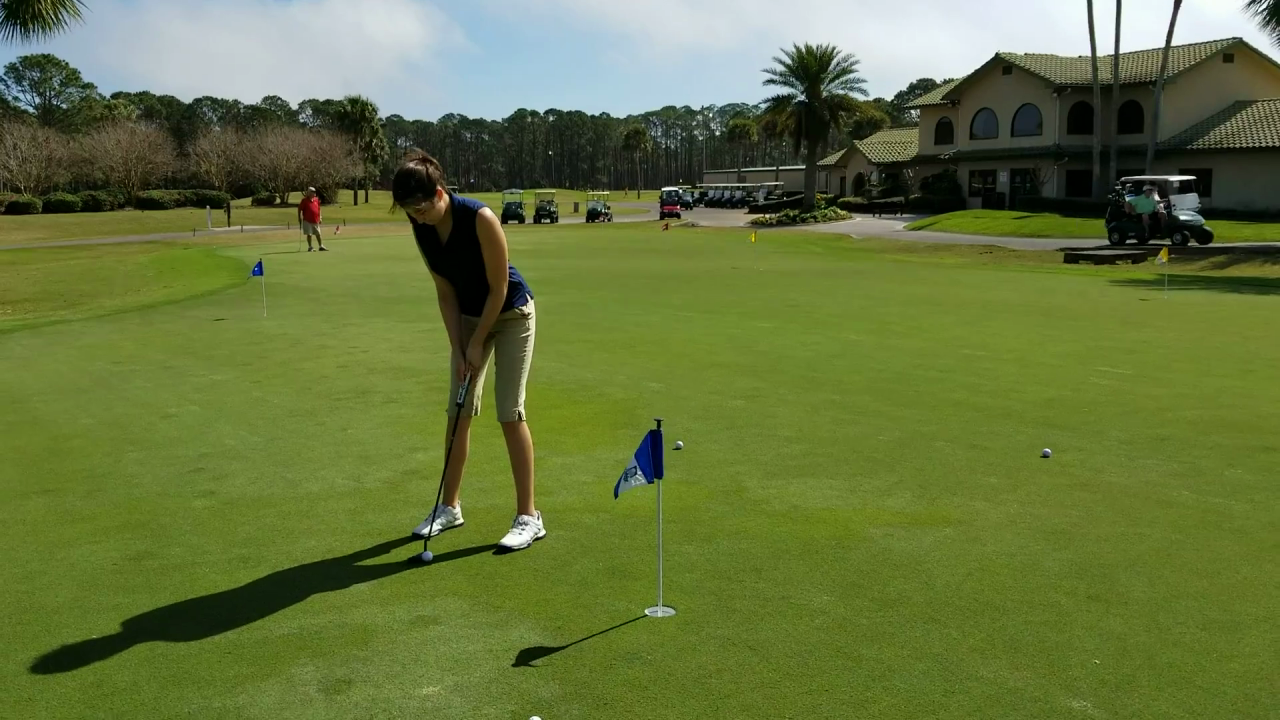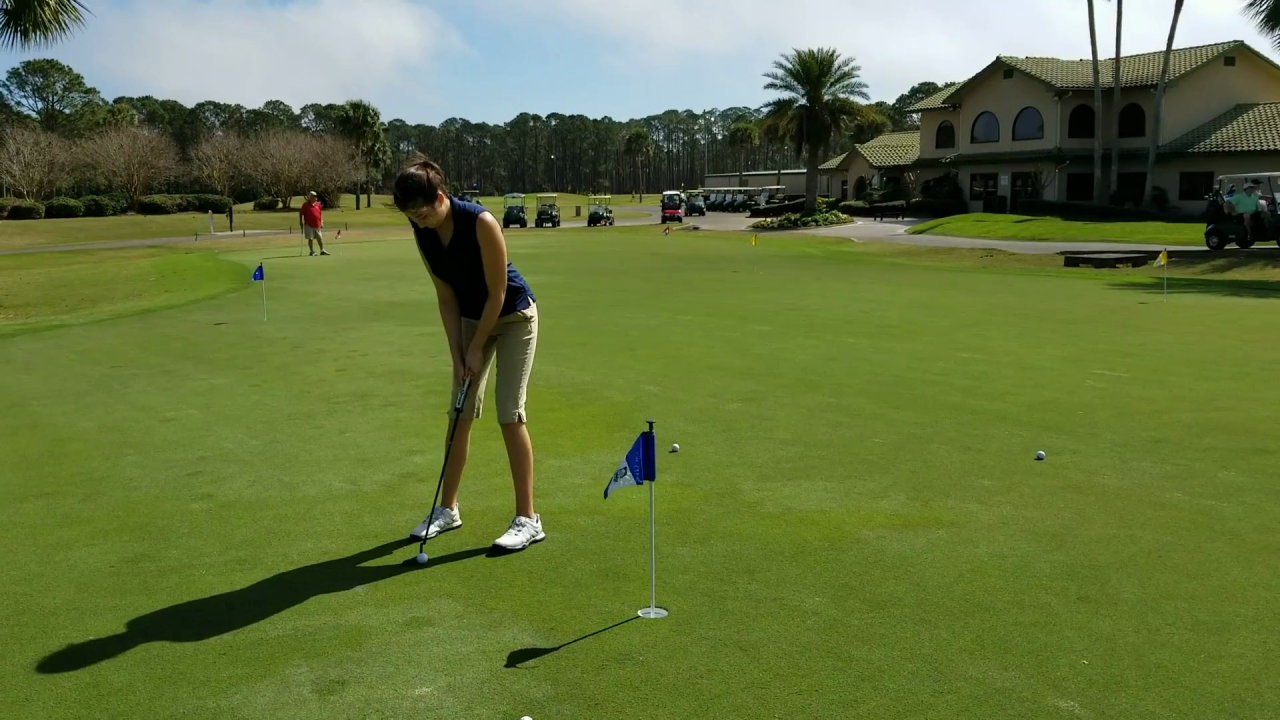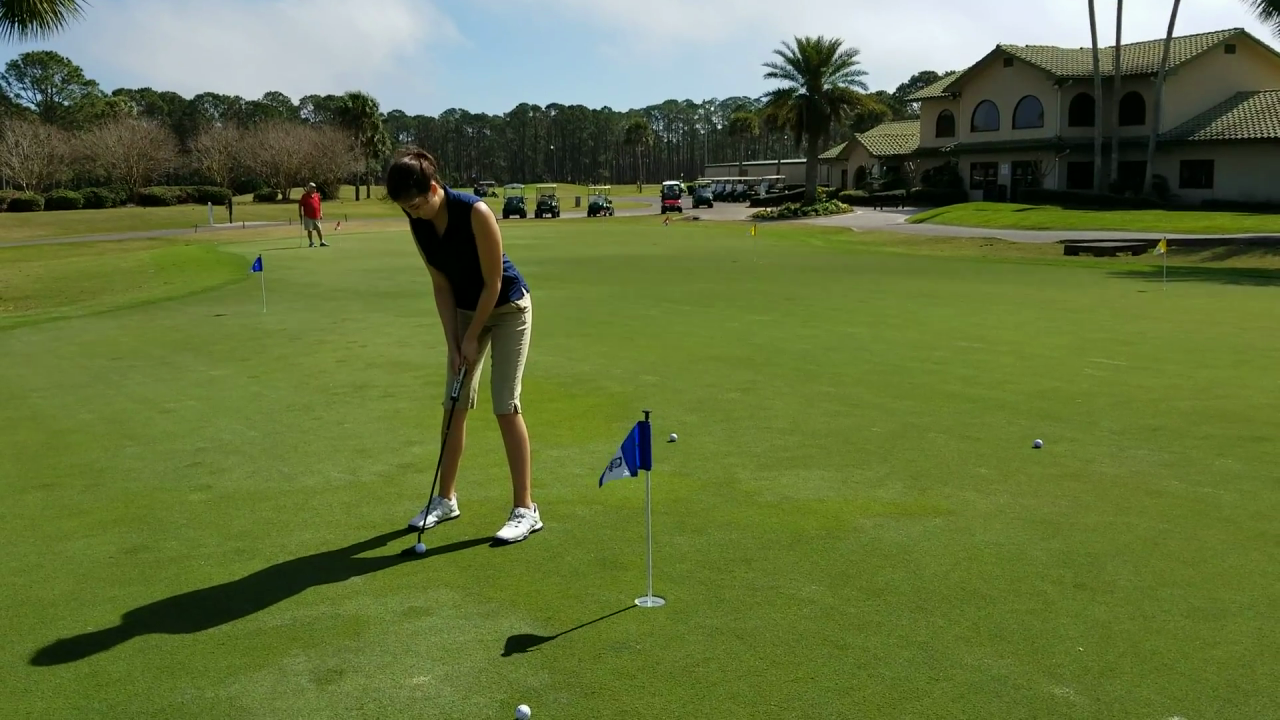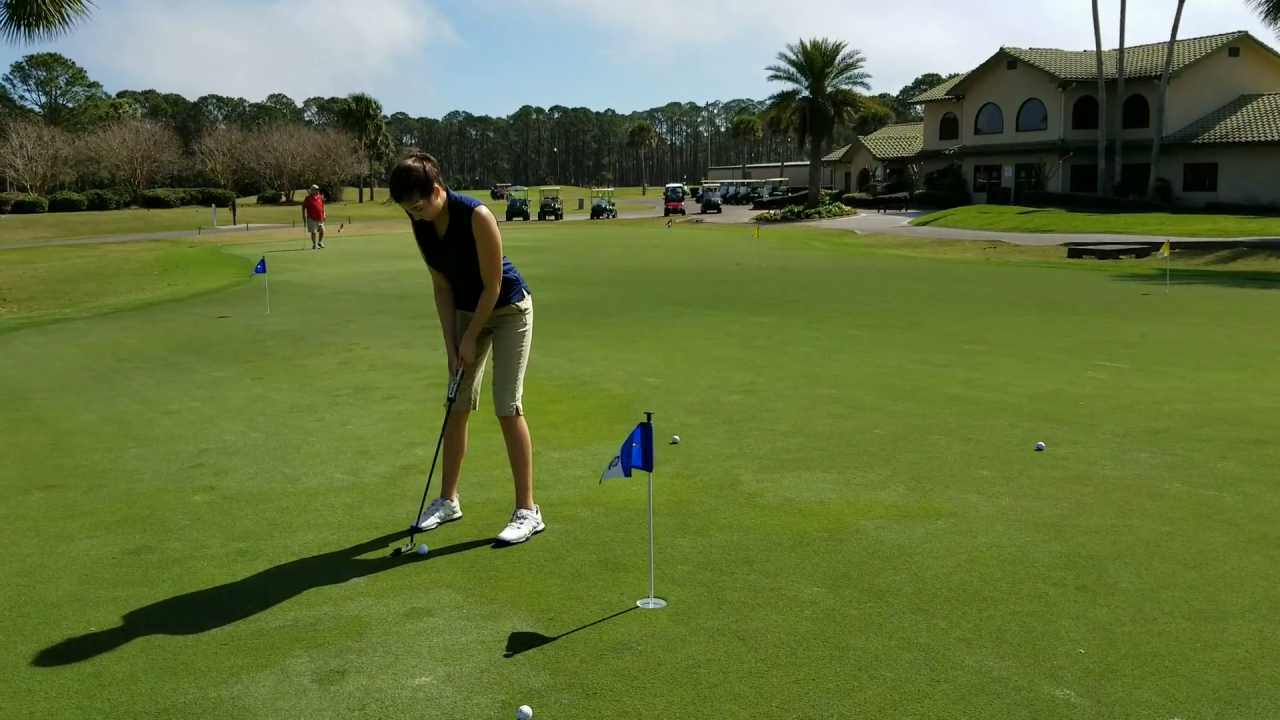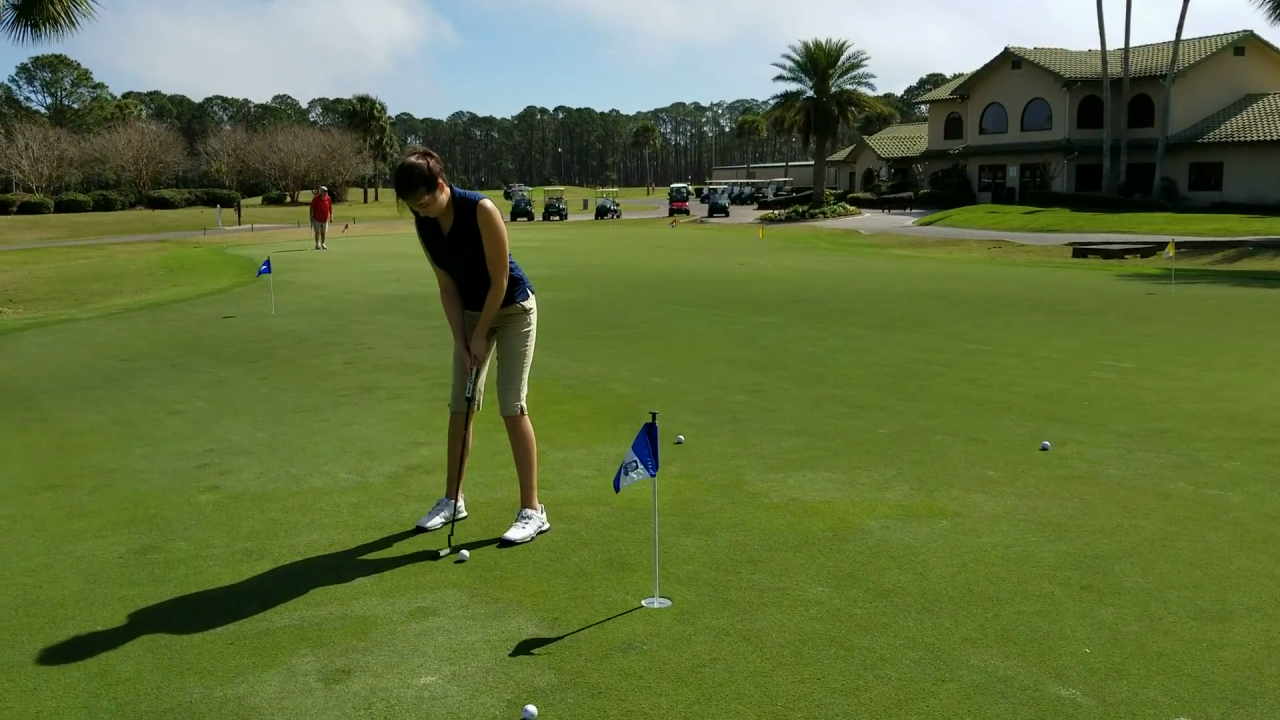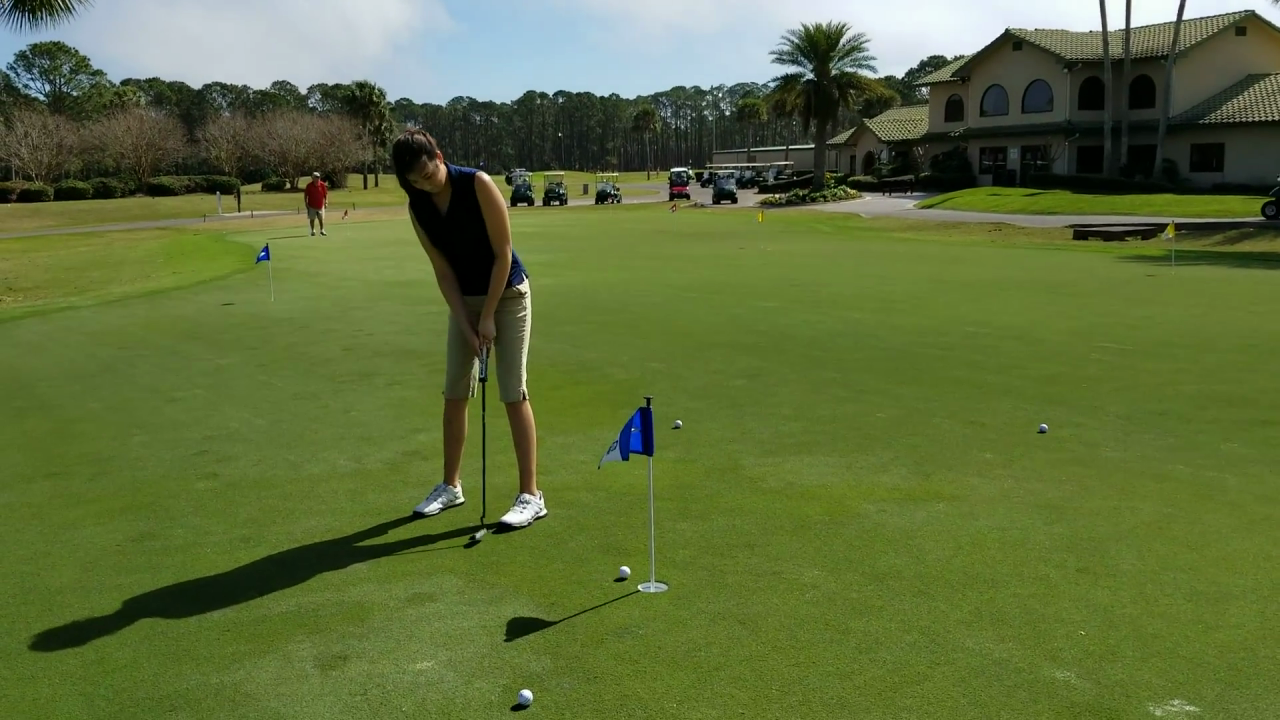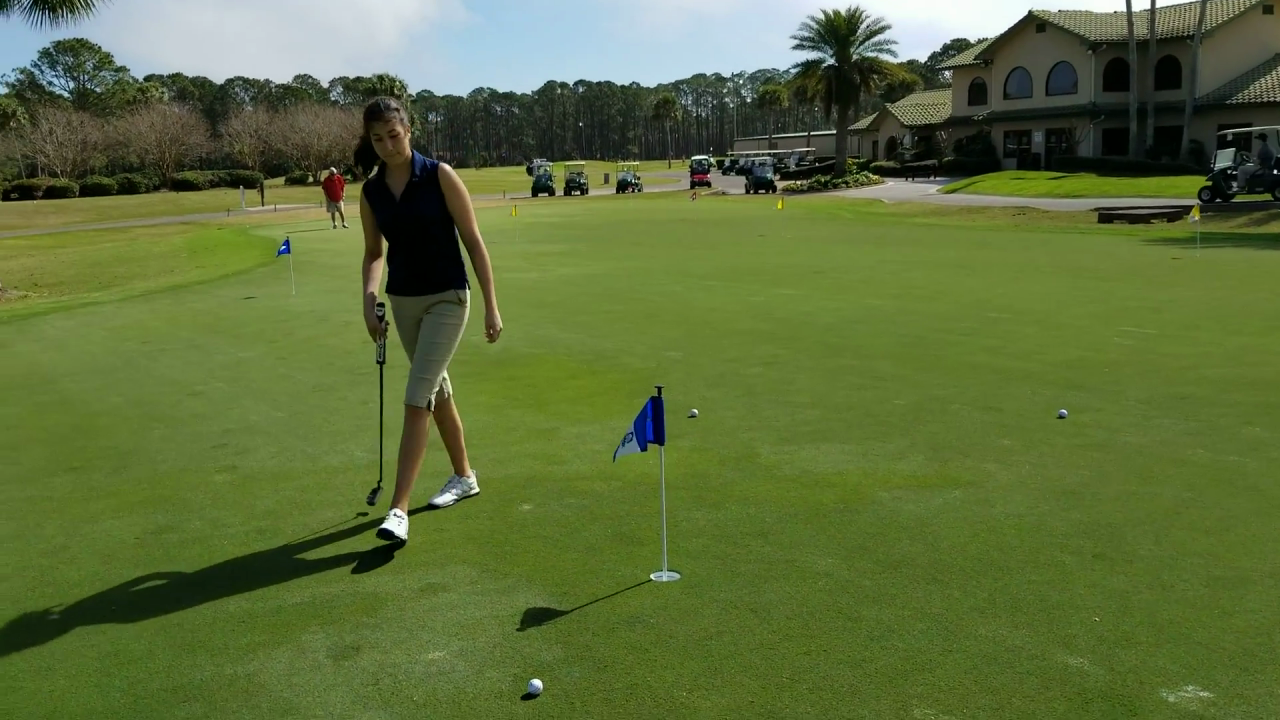
dt=0.7s
person 1, frame 1
left shoulder: (480, 219)
right shoulder: (421, 230)
left elbow: (499, 288)
right elbow: (446, 293)
left wrist: (477, 345)
right wrist: (458, 349)
left hip: (510, 313)
right hip: (469, 316)
left knee: (509, 413)
right knee: (458, 414)
left ankle: (529, 516)
right ankle: (450, 506)
person 1, frame 2
left shoulder: (480, 222)
right shoulder: (423, 234)
left elbow: (498, 293)
right elbow: (447, 296)
left wrist: (476, 349)
right wrist: (457, 355)
left hip: (513, 316)
right hip: (473, 318)
left knee: (510, 415)
right knee: (459, 416)
left ankle: (527, 519)
right ankle: (448, 508)
person 1, frame 3
left shoulder: (475, 211)
right shoulder: (418, 224)
left elbow: (493, 282)
right elbow: (442, 285)
left wrist: (472, 338)
right wrist: (453, 342)
left hip: (507, 306)
right hip: (466, 309)
left knee: (506, 405)
right knee: (453, 406)
left ankle: (525, 508)
right ankle: (446, 498)
person 1, frame 4
left shoulder: (476, 215)
right shoulder: (421, 226)
left elbow: (493, 286)
right elbow: (442, 287)
left wrist: (470, 340)
right wrist: (451, 344)
left hip: (508, 309)
right hip: (467, 311)
left knee: (507, 407)
right knee: (456, 407)
left ankle: (528, 510)
right ankle: (448, 499)
person 1, frame 5
left shoulder: (481, 209)
right shoulder: (424, 225)
left elbow: (500, 280)
right elbow: (447, 286)
left wrist: (481, 337)
right wrist: (461, 343)
left hip: (512, 308)
right hip: (470, 312)
left knee: (512, 406)
right knee: (460, 407)
left ankle: (532, 510)
right ankle: (453, 500)
person 1, frame 6
left shoulder: (478, 184)
right shoulder: (418, 206)
left elbow: (503, 253)
right elbow: (443, 271)
left wrist: (488, 316)
right wrist: (467, 326)
left hip: (507, 293)
right hip: (465, 298)
left knee: (512, 392)
right knee: (454, 392)
left ankle: (531, 495)
right ankle: (450, 486)
person 1, frame 7
left shoulder: (440, 176)
right shoulder: (371, 191)
left elbow: (473, 240)
right elbow: (374, 252)
left wrist: (491, 305)
right wrist: (368, 302)
left hip: (446, 298)
right hip: (403, 301)
left knee: (416, 399)
right knee: (435, 392)
left ankle: (397, 511)
right ankle: (462, 476)
